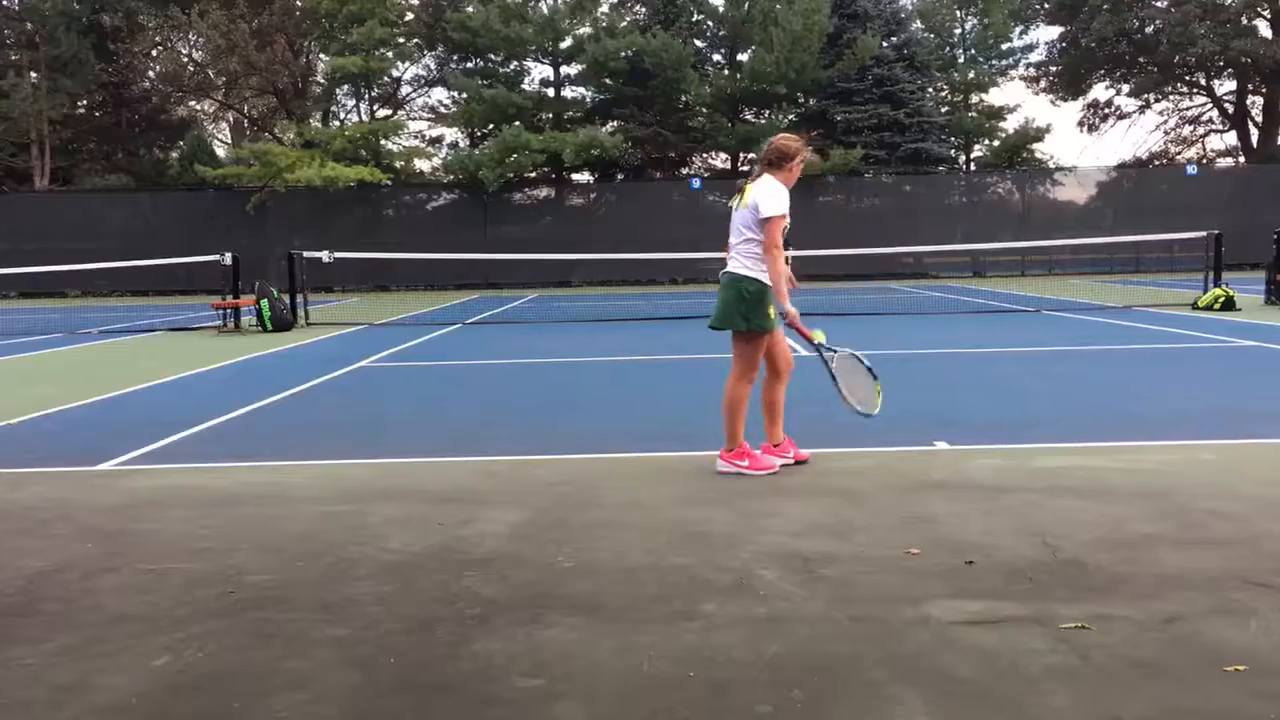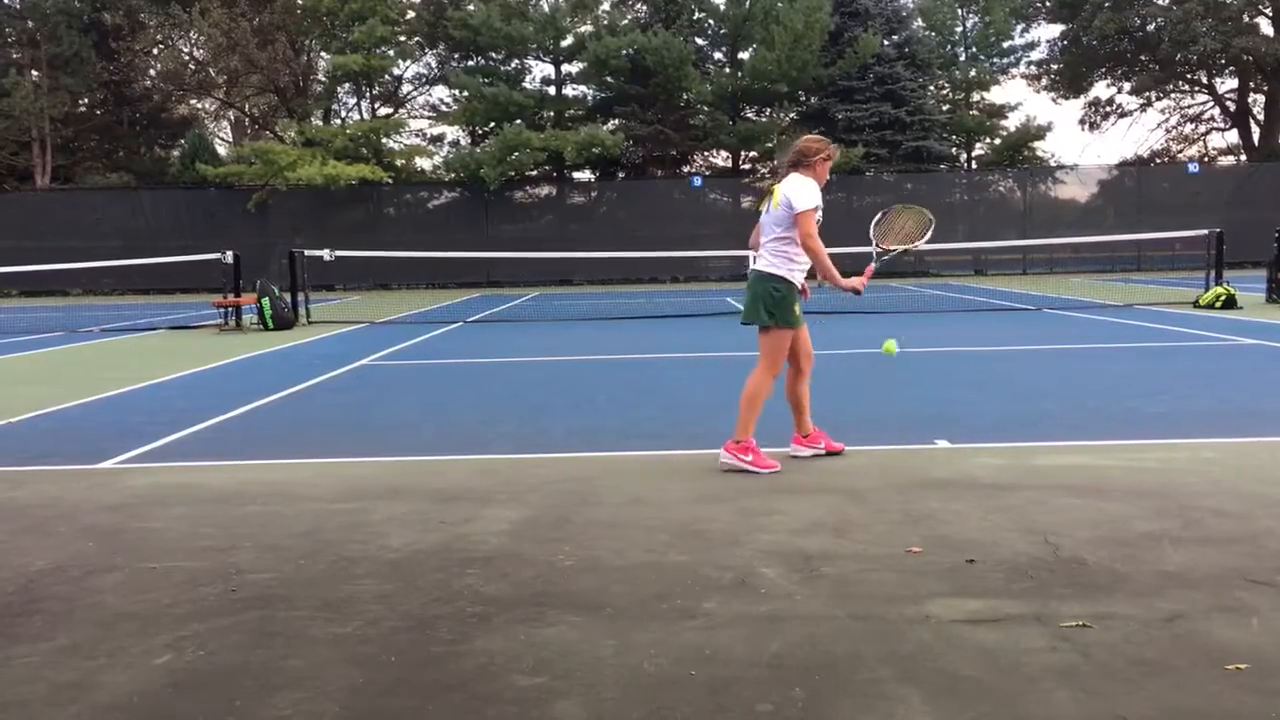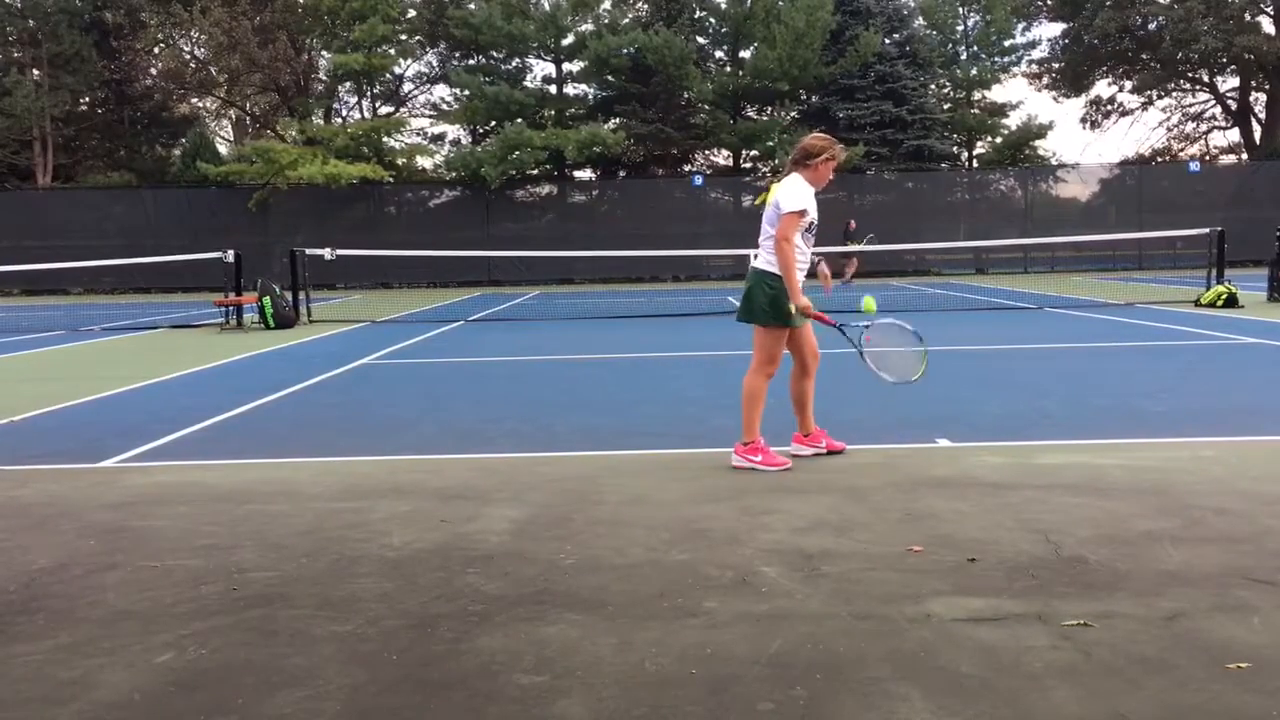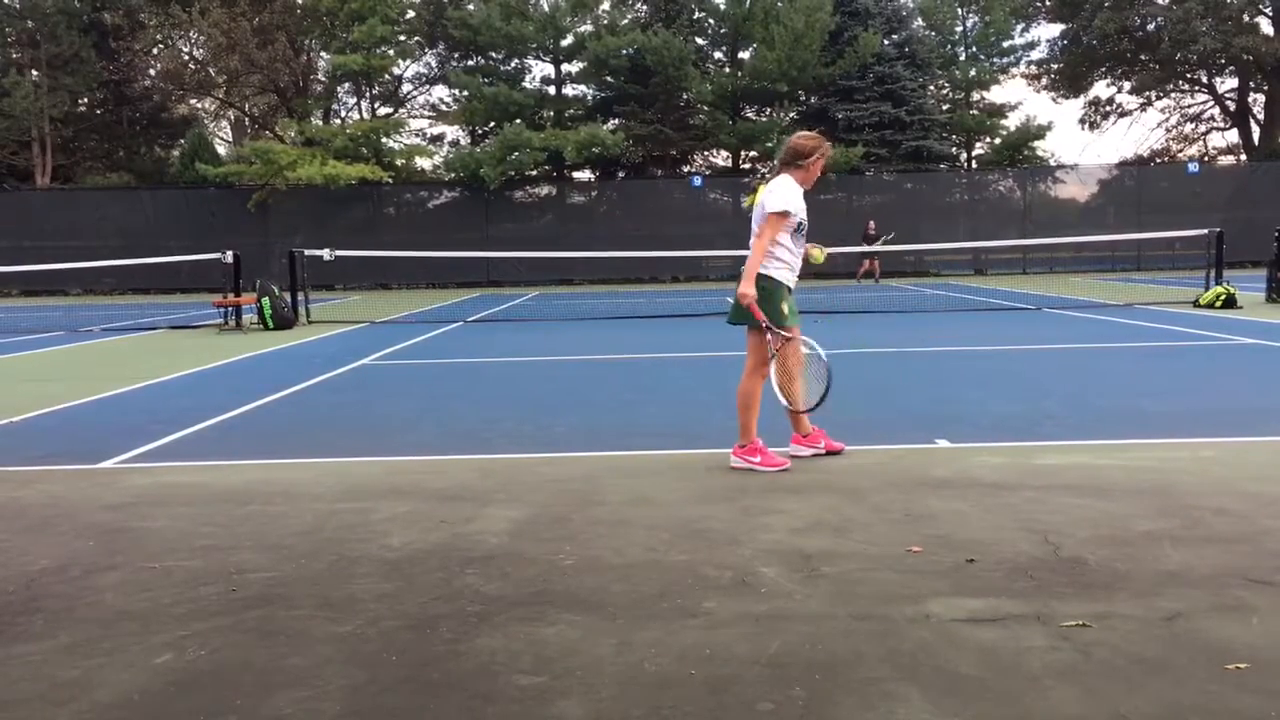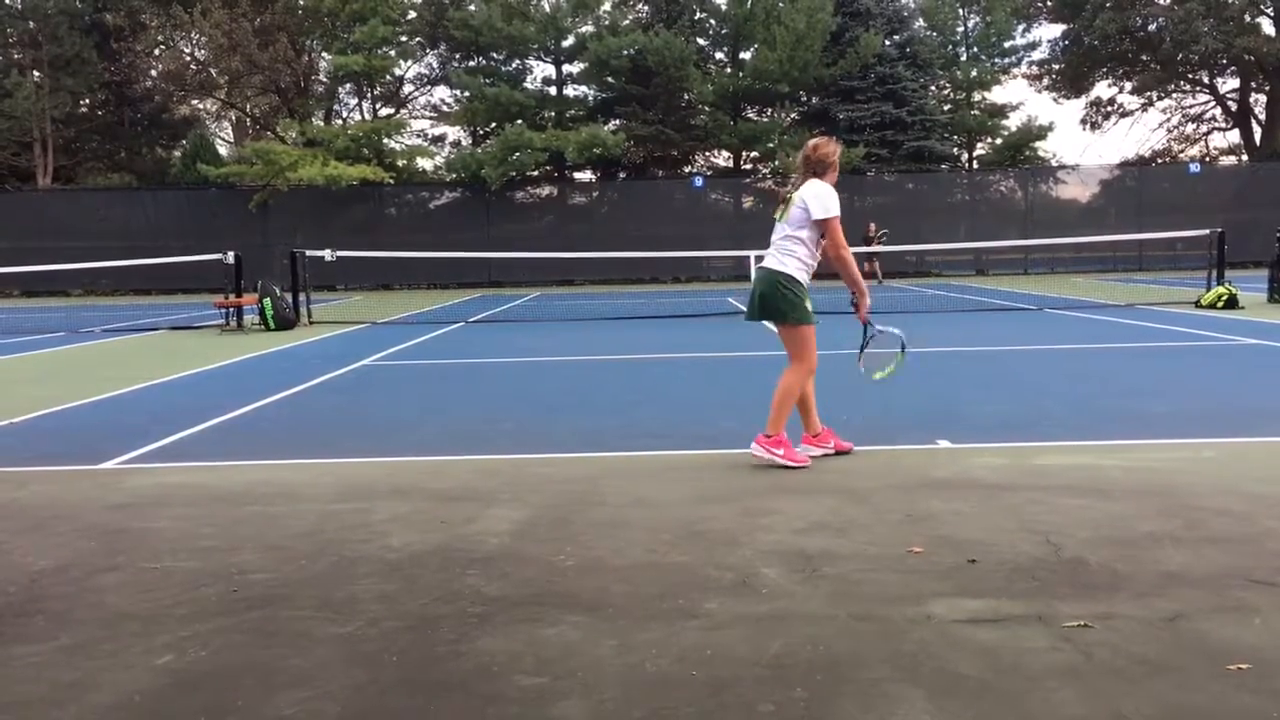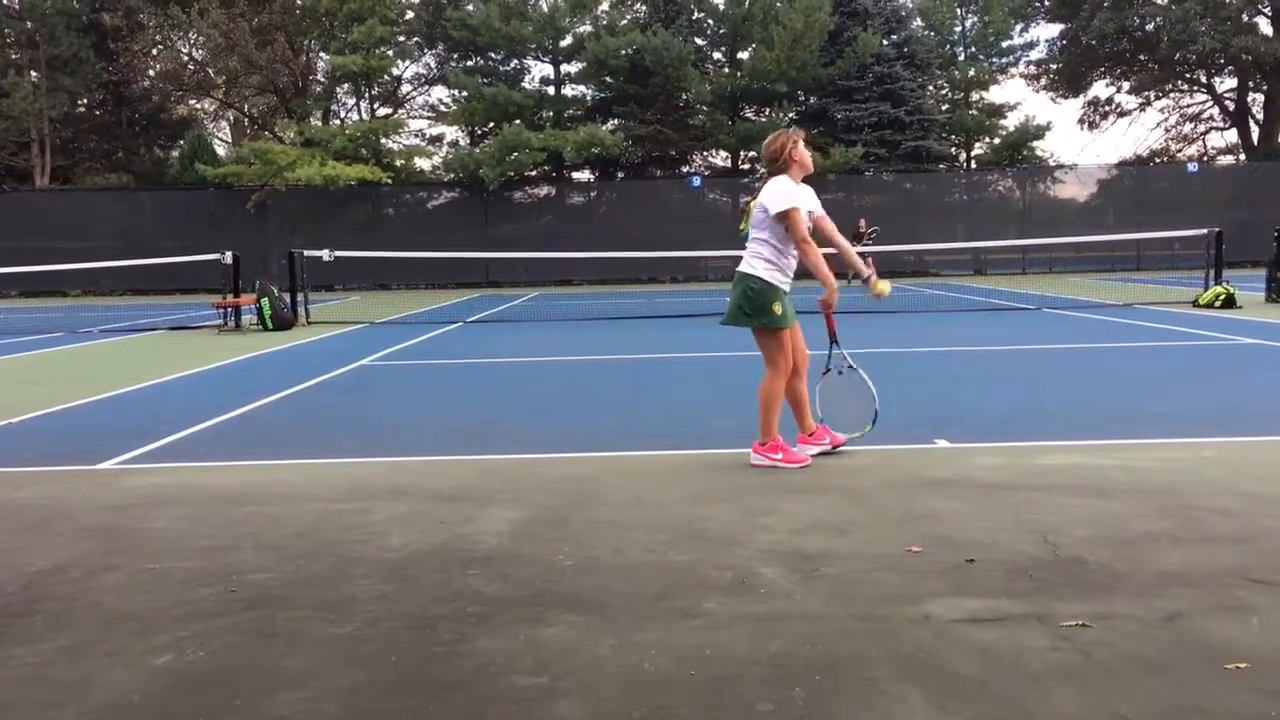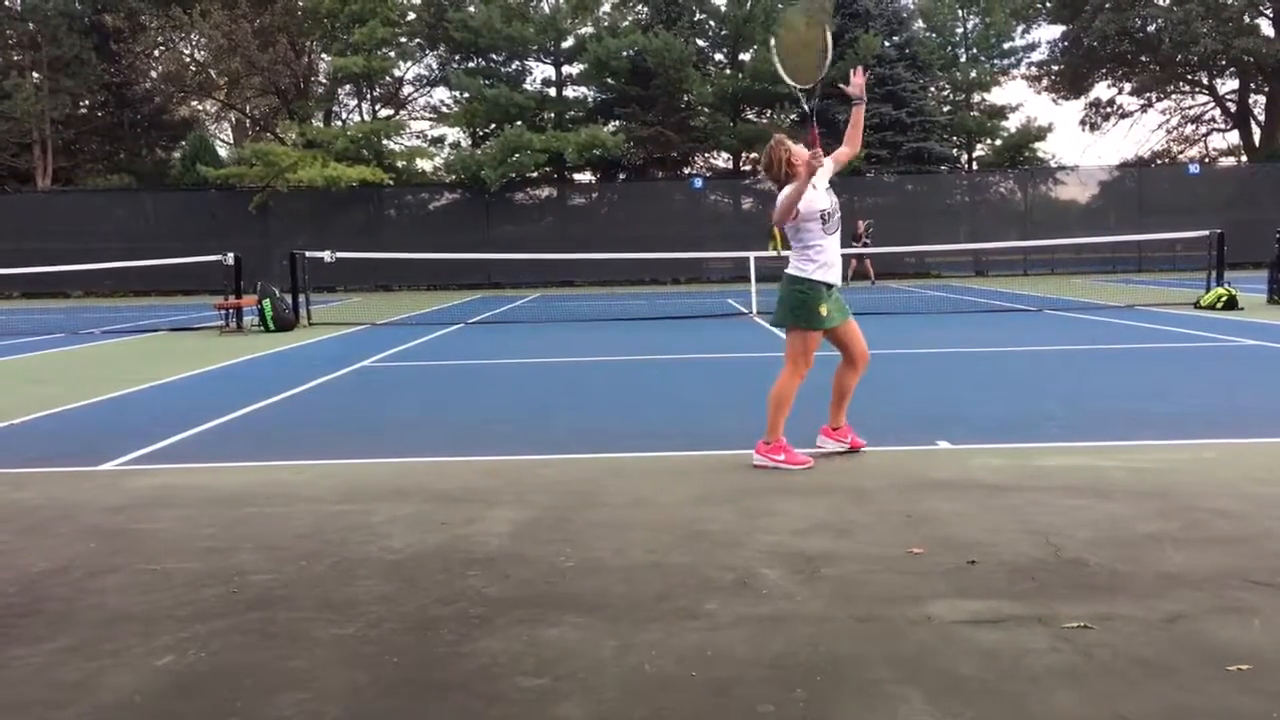
dt=0.7s
person 1, frame 1
left shoulder: (752, 189)
right shoulder: (774, 190)
left elbow: (745, 245)
right elbow: (772, 248)
left wrist: (780, 273)
right wrist: (784, 300)
left hip: (747, 286)
right hip: (750, 287)
left knee: (782, 364)
right knee: (746, 373)
left ankle: (776, 445)
right ankle: (733, 452)
person 1, frame 2
left shoulder: (782, 189)
right shoulder: (805, 187)
left elbow: (755, 241)
right elbow: (809, 239)
right wrist: (837, 280)
left hip: (774, 281)
right hip: (777, 285)
left knee: (802, 361)
right knee: (768, 368)
left ankle: (805, 436)
right ankle: (739, 446)
person 1, frame 3
left shoulder: (796, 187)
right shoulder: (797, 188)
right elbow: (783, 242)
left wrist: (816, 264)
right wrist: (796, 294)
left hip: (780, 285)
right hip: (774, 284)
left knee: (808, 359)
right knee: (764, 367)
left ankle: (807, 436)
right ankle: (748, 447)
person 1, frame 4
left shoulder: (786, 188)
right shoulder: (785, 188)
right elbow: (762, 237)
left wrist: (802, 249)
right wrist: (748, 281)
left hip: (778, 286)
right hip: (767, 284)
right knee: (759, 367)
left ankle: (804, 436)
right ankle: (746, 448)
person 1, frame 5
left shoulder: (802, 191)
right shoulder: (823, 192)
left elbow: (823, 247)
right elbow: (838, 249)
left wrist: (852, 284)
right wrist: (862, 290)
left hip: (776, 278)
right hip: (784, 281)
left knee: (805, 363)
right knee: (802, 364)
left ankle: (815, 436)
right ankle: (771, 439)
person 1, frame 6
left shoulder: (803, 194)
right shoulder: (781, 189)
left elbow: (833, 235)
right elbow: (803, 243)
left wrist: (864, 271)
right wrist: (828, 281)
left hip: (774, 287)
right hip: (760, 285)
left knee: (797, 363)
right knee: (782, 366)
left ankle: (811, 434)
right ankle: (768, 445)
person 1, frame 7
left shoulder: (820, 175)
right shoulder: (793, 193)
left elbow: (851, 147)
right elbow: (782, 217)
left wrist: (858, 101)
right wrist: (804, 181)
left hip: (826, 288)
right hip: (807, 286)
left knee: (858, 356)
right knee: (797, 367)
left ankle: (835, 429)
right ankle: (770, 446)
